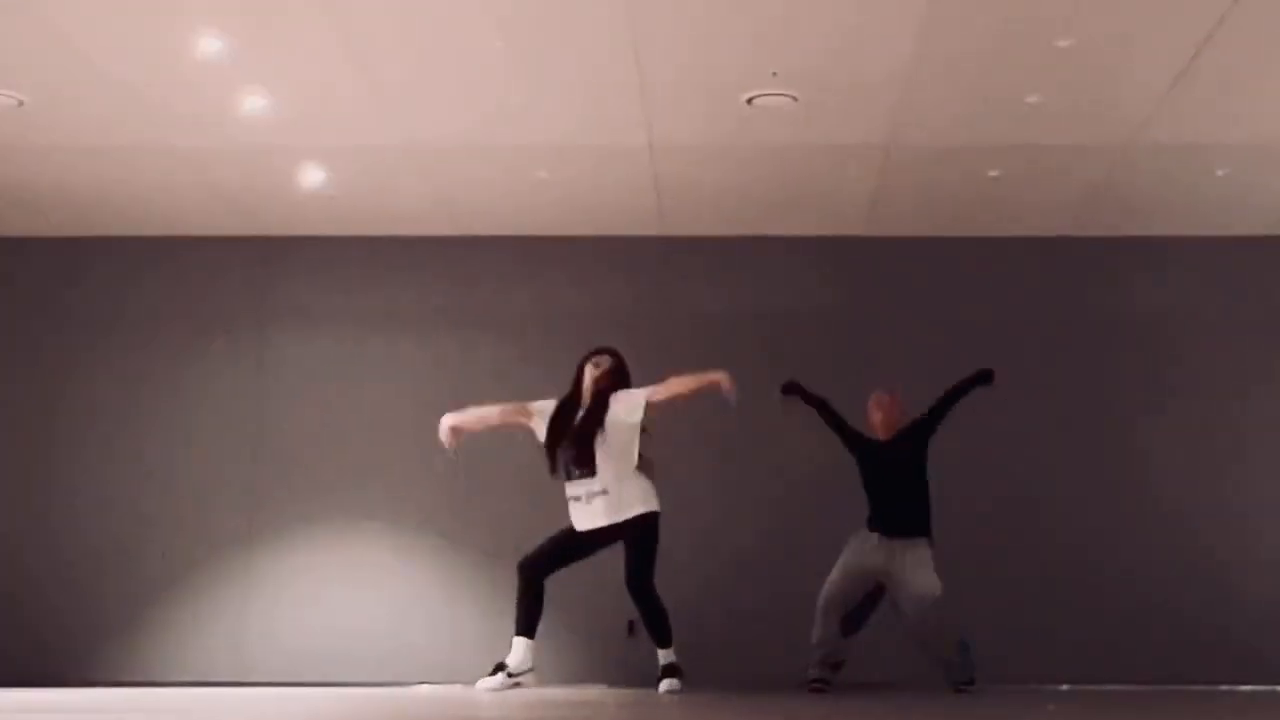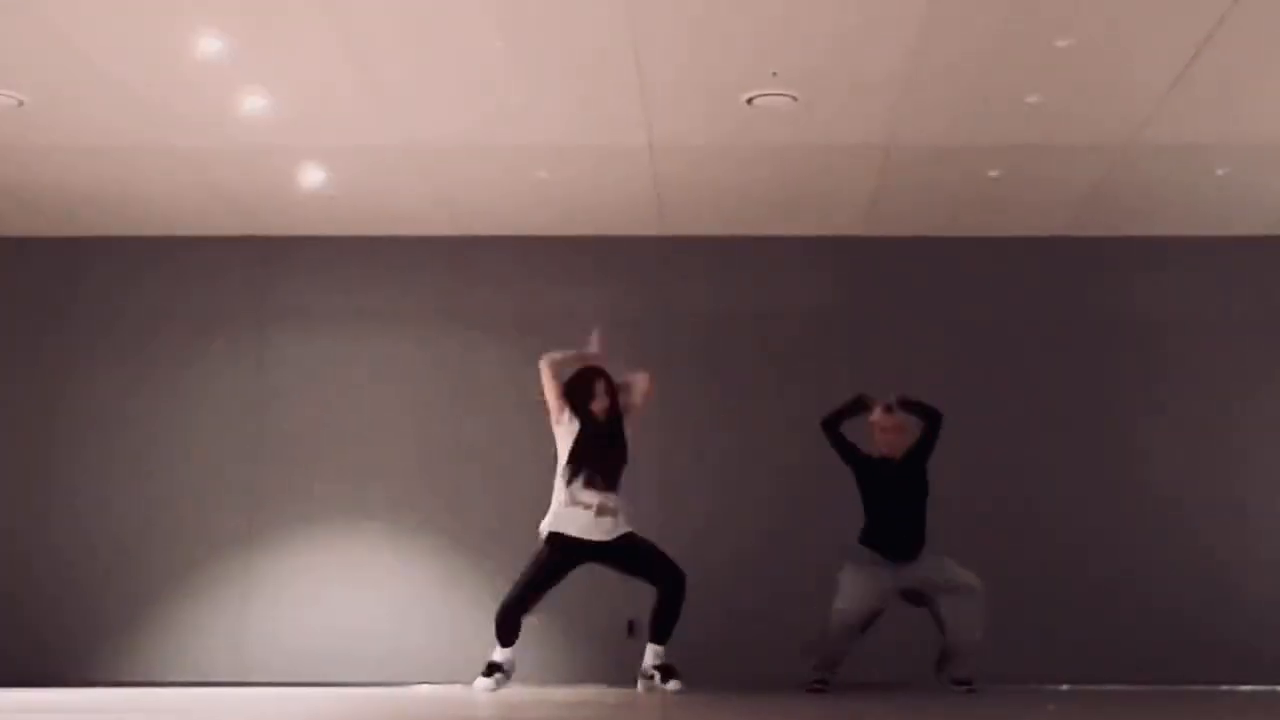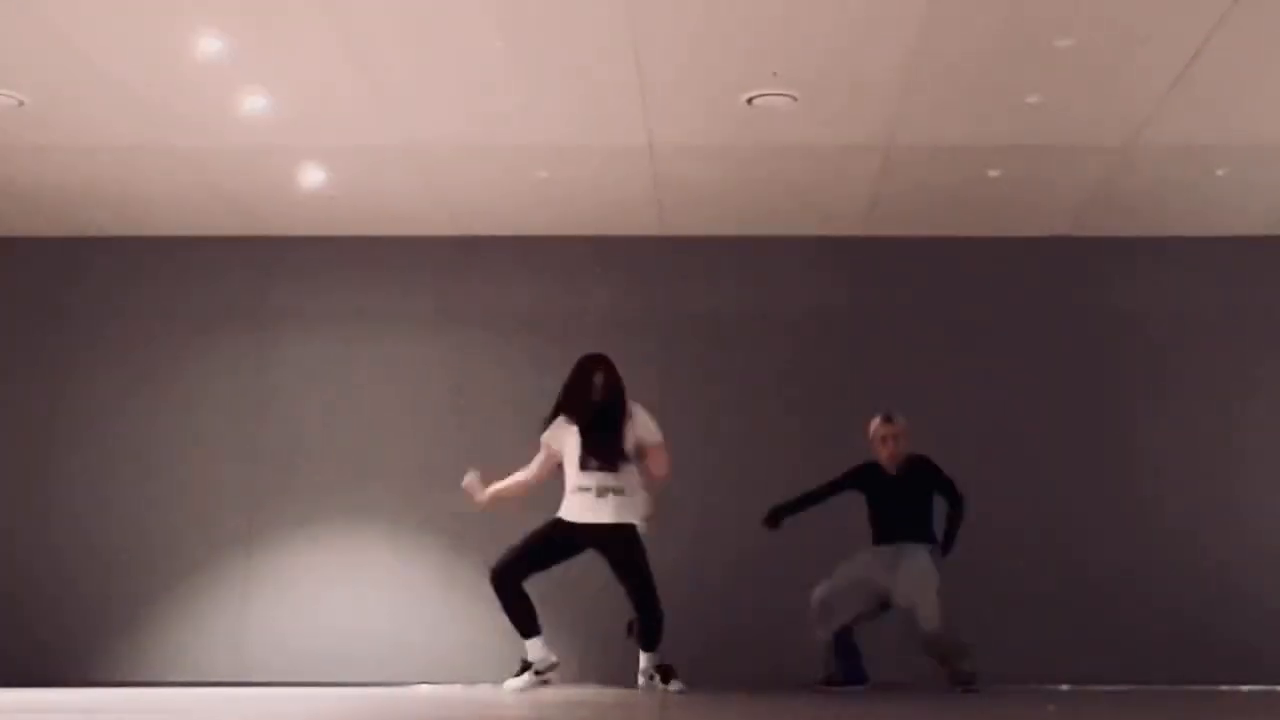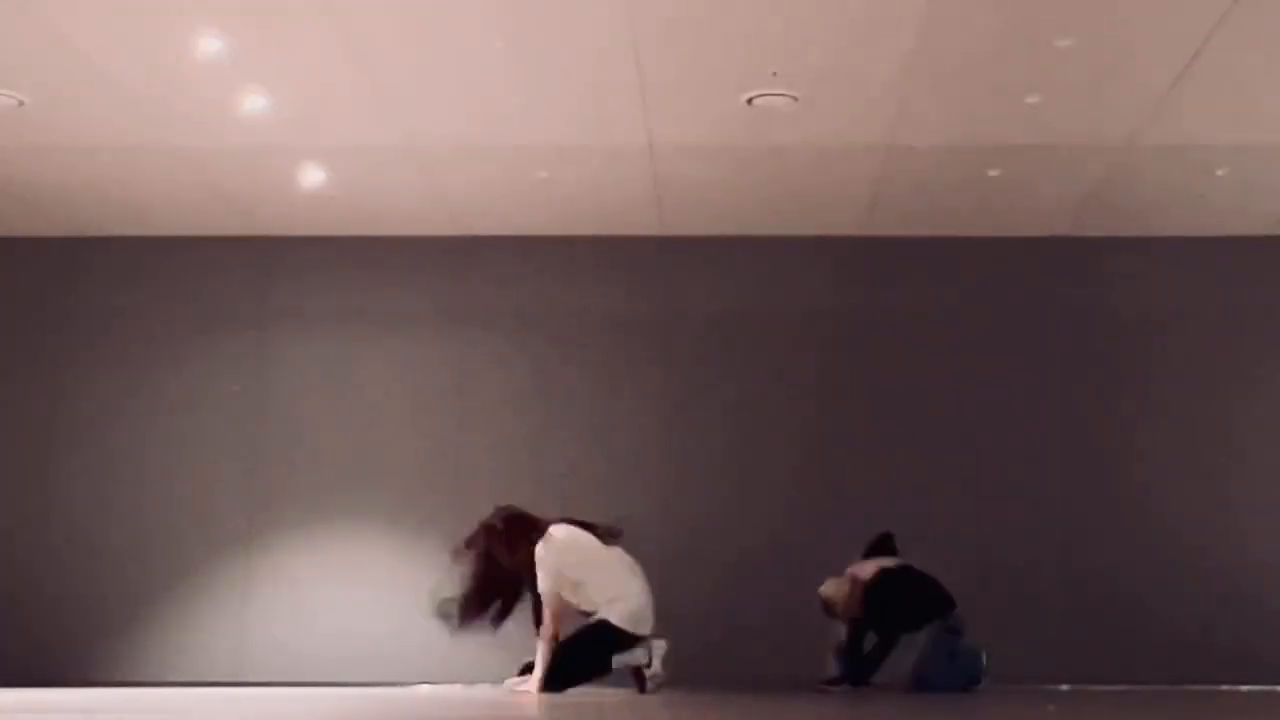
dt=0.5s
person 1, frame 1
left shoulder: (620, 404)
right shoulder: (556, 412)
left elbow: (665, 389)
right elbow: (510, 412)
left wrist: (712, 378)
right wrist: (458, 419)
left hip: (633, 512)
right hip: (588, 520)
left knee: (639, 586)
right knee: (530, 569)
left ankle: (668, 664)
right ankle: (518, 664)
person 1, frame 2
left shoulder: (615, 427)
right shoulder: (566, 423)
left elbow: (642, 383)
right elbow: (548, 365)
left wrist: (604, 375)
right wrist: (582, 358)
left hip: (613, 533)
right hip: (566, 532)
left knee: (673, 579)
right knee: (518, 602)
left ankle: (652, 666)
right ankle: (501, 660)
person 1, frame 3
left shoulder: (635, 417)
right shoulder: (563, 426)
left elbow: (660, 469)
right elbow: (533, 474)
right wrist: (489, 492)
left hip: (617, 522)
right hip: (573, 519)
left knee: (646, 600)
right knee: (503, 575)
left ankle: (649, 667)
right ankle: (540, 660)
person 1, frame 4
left shoulder: (546, 551)
right shoulder: (553, 534)
left elbow: (551, 621)
left wrist: (537, 677)
left hip: (627, 616)
right hip: (619, 602)
left knee: (549, 680)
right knee: (540, 590)
left ankle: (642, 655)
person 2, frame 1
left shoulder: (915, 436)
right shoulder: (864, 447)
left elbow: (943, 404)
right elbow: (831, 417)
left wrist: (977, 379)
right wrist: (800, 391)
left hip: (912, 543)
right hip: (872, 541)
left knee: (924, 599)
right knee: (832, 598)
left ankle: (960, 669)
right ankle: (821, 669)
person 2, frame 2
left shoulder: (916, 459)
right shoulder: (866, 465)
left elbow: (934, 419)
right elbow: (829, 426)
left wrist: (909, 402)
right wrist: (856, 407)
left hip: (916, 560)
right hip: (874, 559)
left knee: (968, 589)
right knee: (846, 615)
left ankle: (956, 670)
right ankle: (821, 673)
person 2, frame 3
left shoulder: (922, 468)
right shoulder: (866, 471)
left elbow: (956, 500)
right elbow: (823, 492)
left wrist: (948, 539)
right wrist: (783, 509)
left hip: (915, 554)
right hip: (879, 556)
left knee: (928, 621)
right knee: (825, 602)
left ankle: (960, 669)
right ankle: (849, 672)
person 2, frame 4
left shoulder: (881, 586)
left elbow: (888, 640)
left hip: (940, 623)
left knee: (923, 679)
left ankle: (970, 660)
right ankle: (851, 672)
